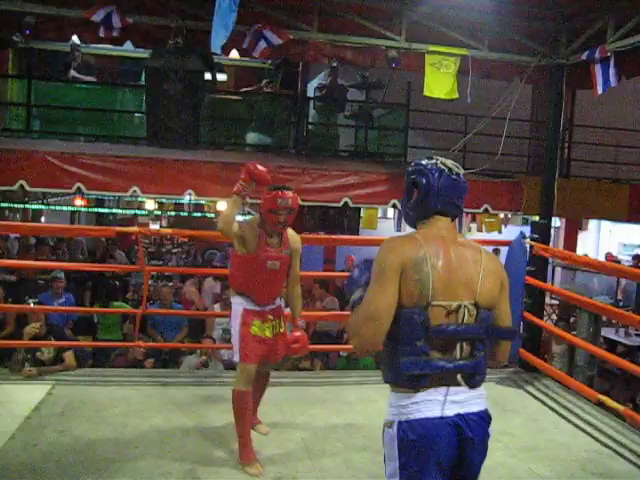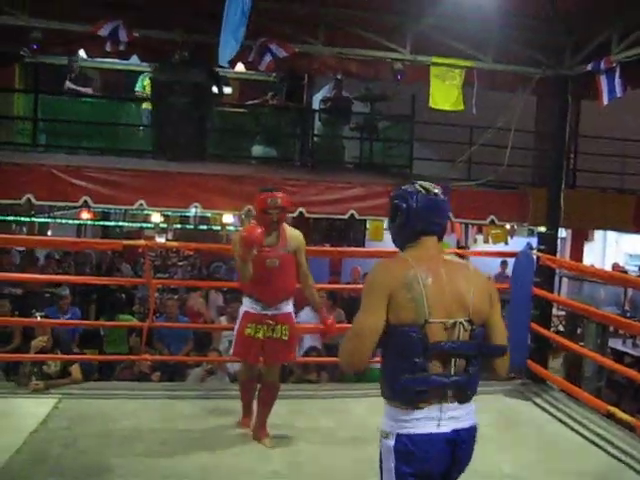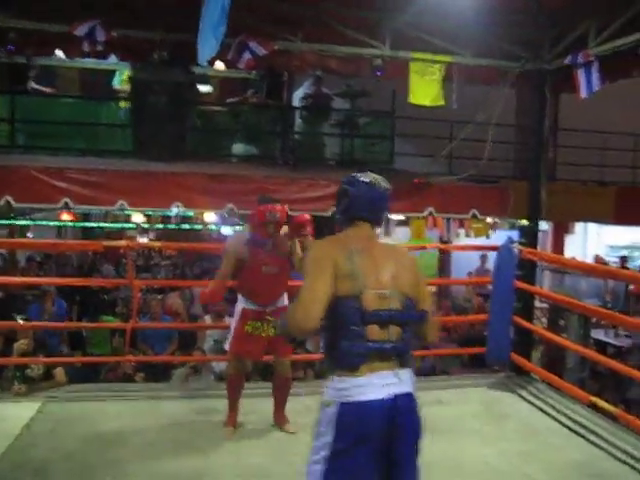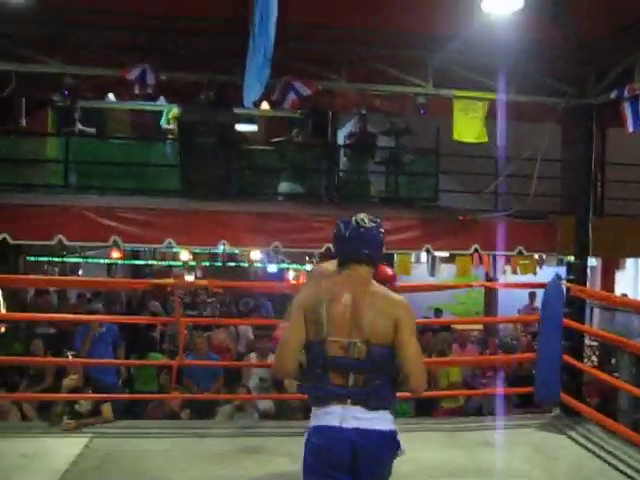
dt=0.5s
person 1, frame 1
left shoulder: (399, 252)
right shoulder: (490, 264)
left elbow: (366, 342)
right elbow: (502, 352)
left wrist: (357, 295)
left hip: (418, 416)
right hip: (474, 412)
person 1, frame 2
left shoulder: (390, 274)
right shoulder: (480, 281)
left elbow: (353, 361)
right elbow: (501, 366)
left hip: (411, 429)
right hip: (463, 426)
person 1, frame 3
left shoulder: (328, 250)
right shoulder: (406, 259)
left elbow: (306, 322)
right elbow: (431, 334)
left wrist: (289, 317)
left hip: (353, 395)
right hip: (402, 392)
person 1, frame 4
left shoulder: (311, 295)
right shoulder: (395, 306)
left elbow: (284, 368)
right elbow: (417, 384)
left hip: (326, 426)
right hip: (377, 428)
person 2, frame 1
left shoulder: (294, 242)
right shoulder: (246, 231)
left elbow: (293, 284)
right elbow: (224, 227)
left wrist: (298, 323)
right wrist: (238, 196)
left hip: (273, 308)
right hip: (245, 307)
left knee: (265, 369)
right knee: (247, 372)
left ankle: (252, 416)
right ankle: (246, 449)
person 2, frame 2
left shoulder: (295, 237)
right shoulder: (244, 237)
left elbow: (304, 277)
right elbow: (244, 278)
left wrist: (320, 310)
right wrist: (245, 255)
left hip: (282, 311)
right hip: (253, 309)
left knee: (272, 373)
right knee: (248, 368)
left ankle: (260, 426)
right ankle: (246, 414)
person 2, frame 3
left shoulder: (287, 236)
right shoulder: (238, 242)
right elbow: (223, 275)
right wrist: (212, 291)
left hip: (278, 305)
right hip: (250, 307)
left knee: (284, 364)
right knee: (238, 363)
left ankle: (280, 416)
right ankle: (231, 416)
person 2, frame 4
left shoulder: (366, 278)
right shoulder: (325, 272)
right elbow: (302, 300)
right wrist: (286, 325)
left hip: (351, 343)
right hip: (327, 342)
